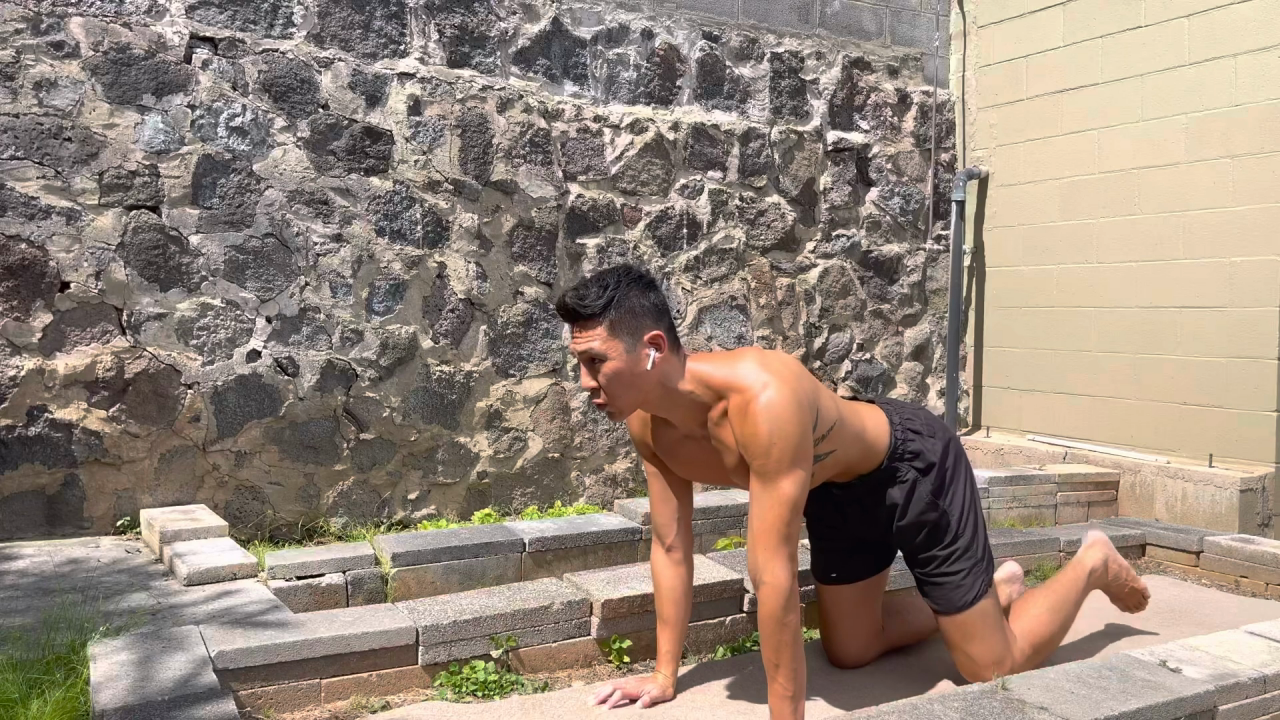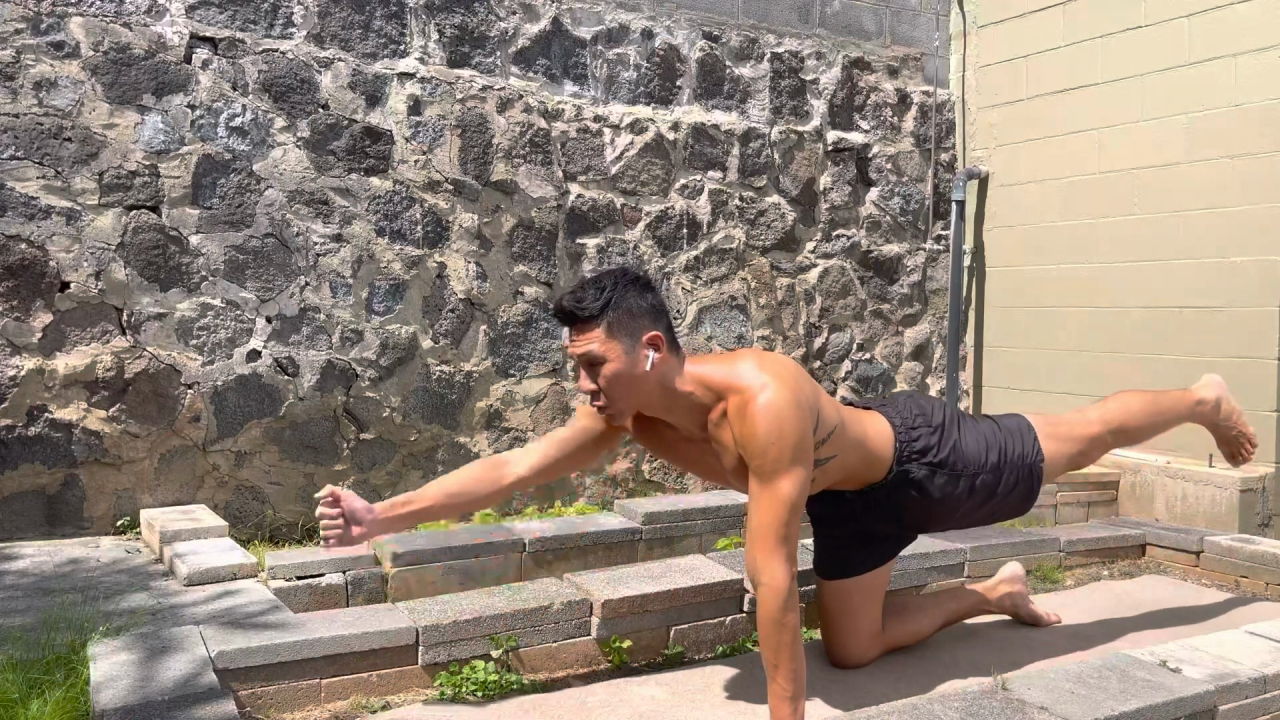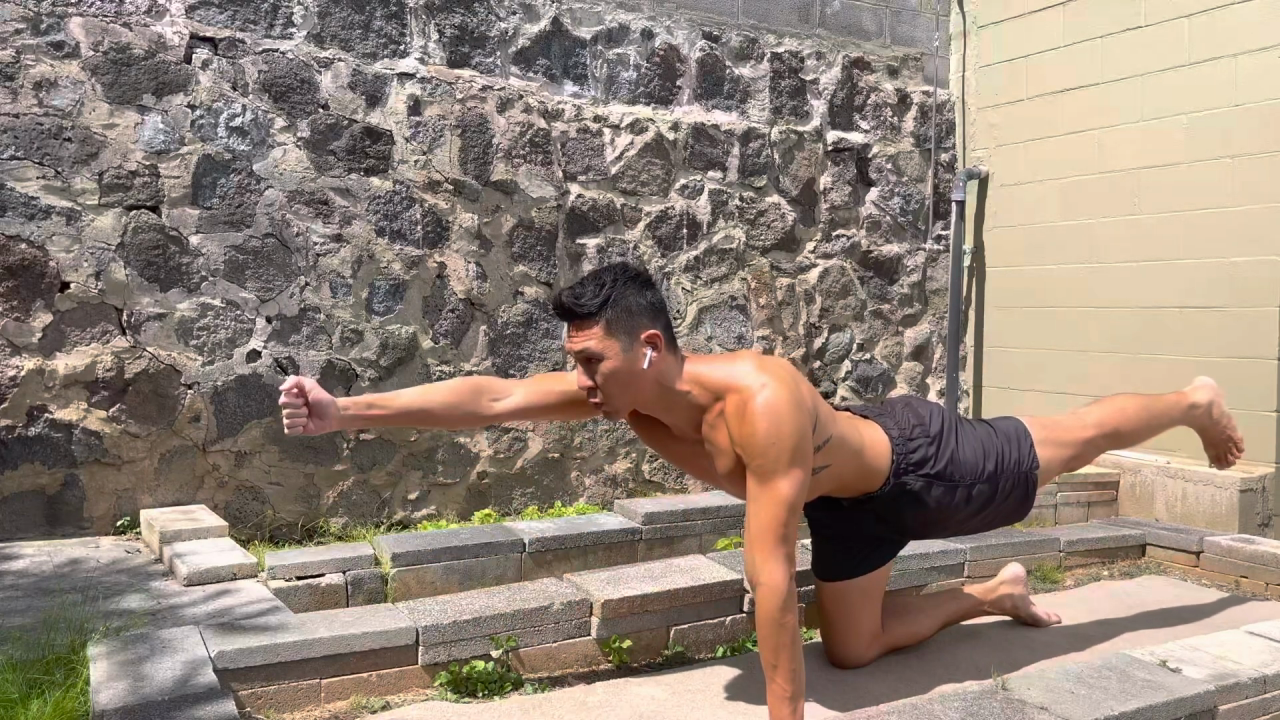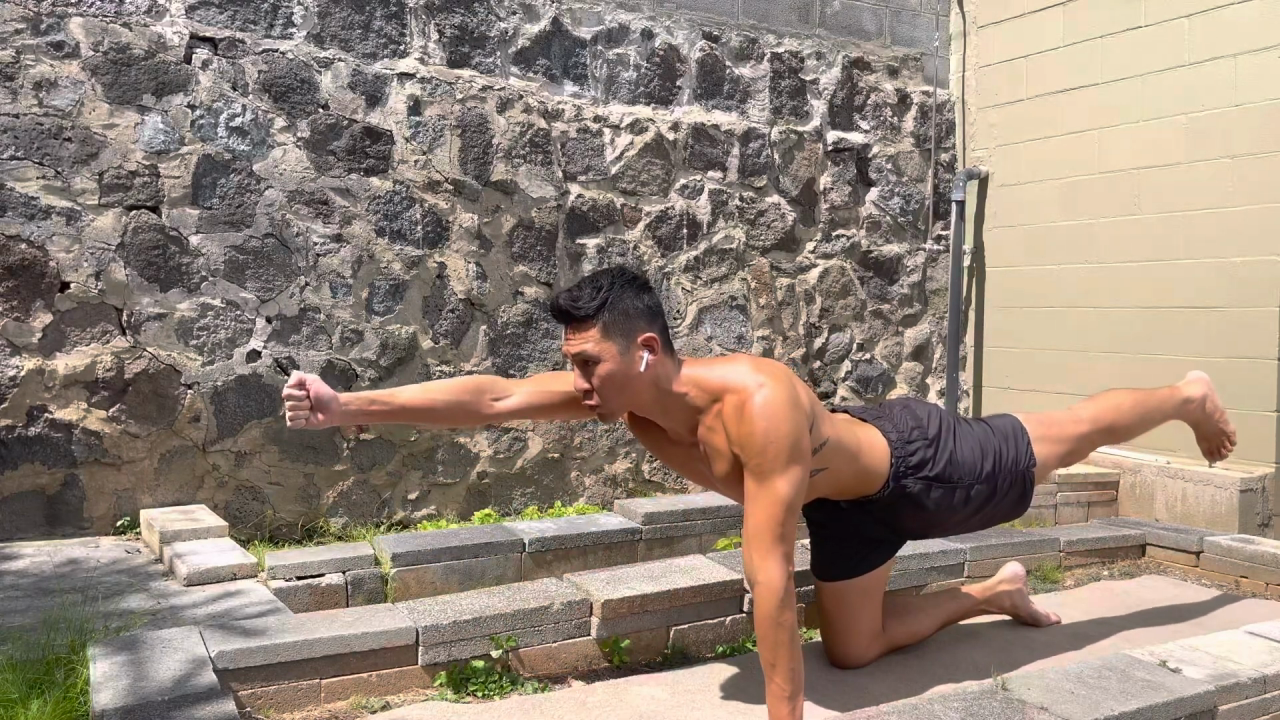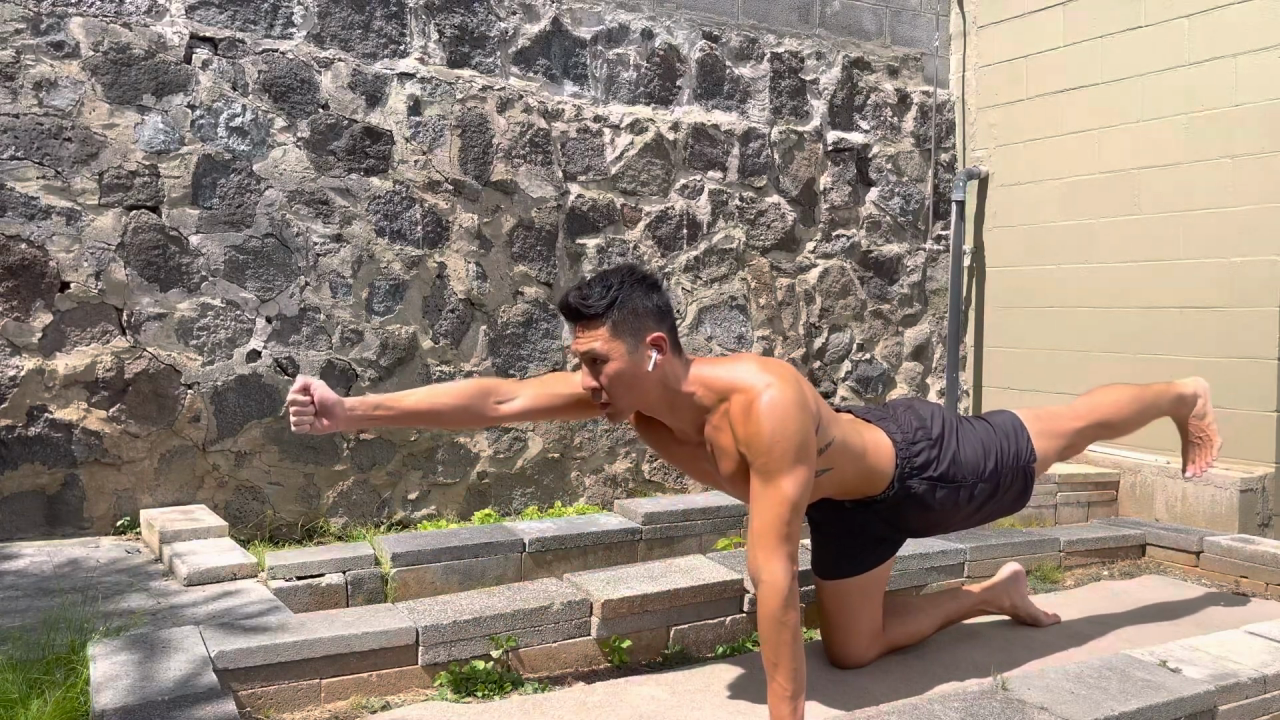
dt=1s
person 1, frame 1
left shoulder: (763, 400)
right shoulder: (647, 423)
left elbow: (772, 574)
right elbow: (670, 547)
left hip: (913, 464)
right hip: (838, 487)
right knee: (849, 653)
left ankle: (1090, 566)
right ankle: (993, 589)
person 1, frame 2
left shoulder: (764, 401)
right shoulder: (627, 412)
left elbow: (770, 574)
right elbow: (512, 468)
right wrist: (381, 514)
left hip: (920, 457)
right hip: (851, 491)
left knee: (1076, 441)
left ankle: (1202, 400)
right ankle: (994, 594)
person 1, frame 3
left shoulder: (760, 399)
right shoulder: (622, 390)
left elbow: (770, 570)
right elbow: (489, 397)
right wrist: (345, 409)
left hip: (917, 463)
right hip: (848, 489)
left knee: (1069, 443)
left ankle: (1193, 402)
right ankle: (996, 594)
person 1, frame 4
left shoulder: (757, 401)
right shoulder: (620, 392)
left elbow: (768, 571)
right elbow: (489, 397)
right wrist: (346, 406)
left hip: (913, 465)
right hip: (845, 491)
left knee: (1062, 439)
left ankle: (1188, 396)
right ankle: (995, 592)
person 1, frame 5
left shoulder: (765, 402)
right shoulder: (623, 392)
left elbow: (772, 573)
right elbow: (498, 398)
right wrist: (351, 410)
left hip: (914, 464)
right hip: (850, 490)
left knee: (1062, 433)
left ankle: (1181, 397)
right ankle: (993, 595)
